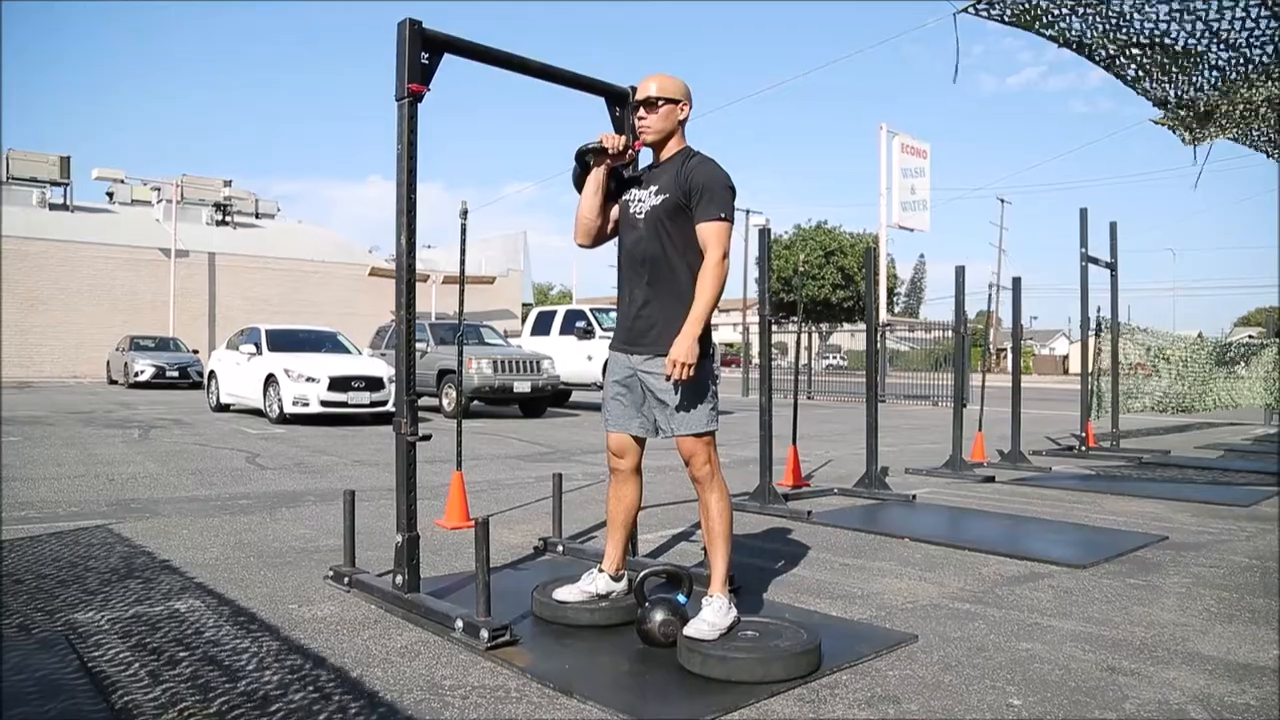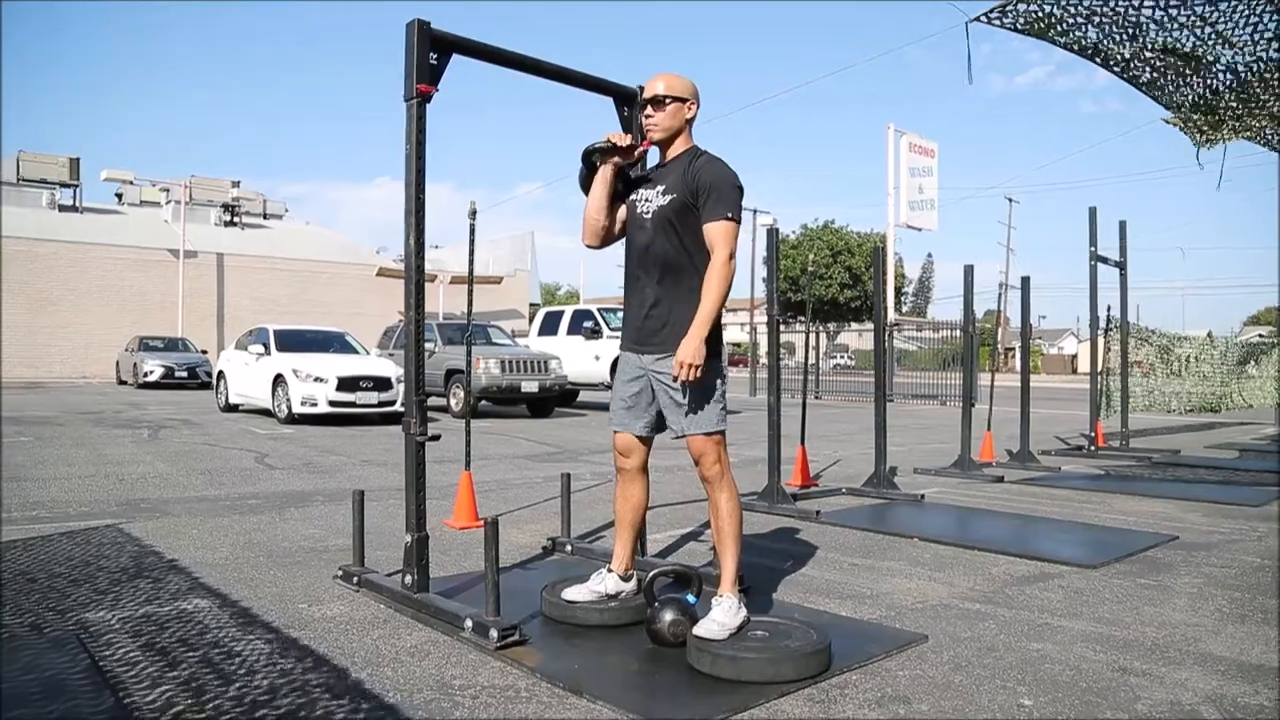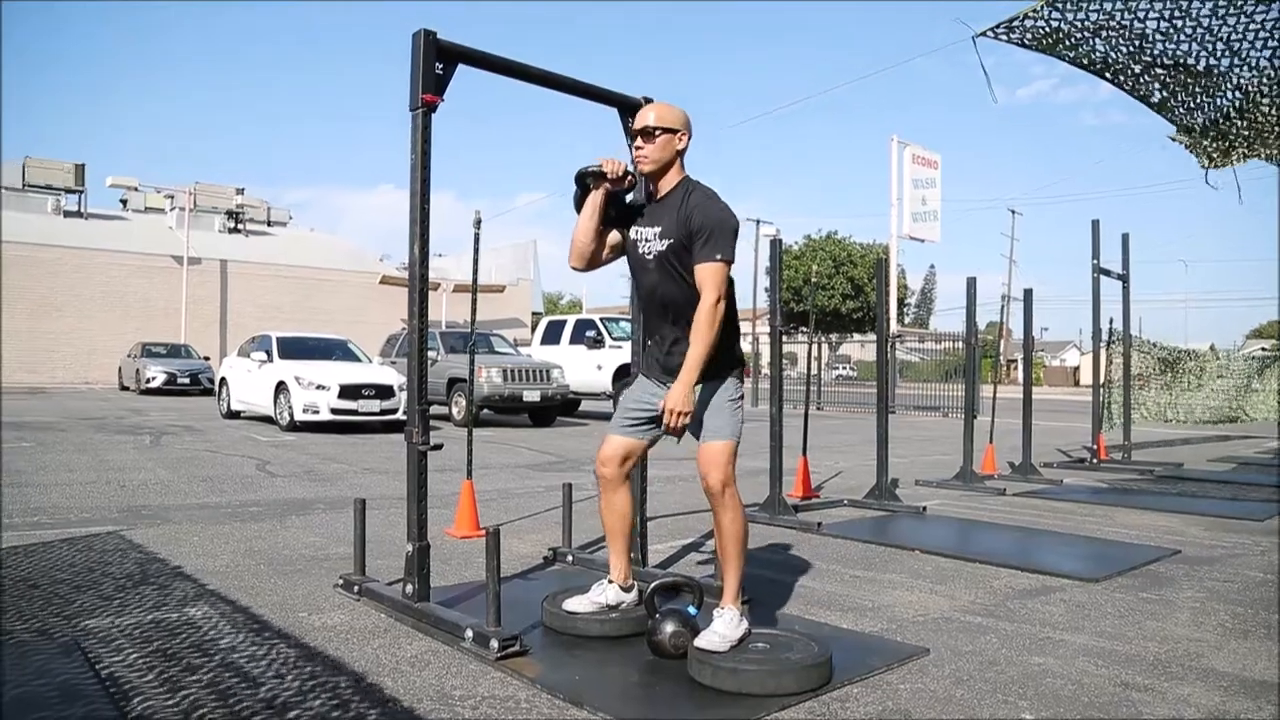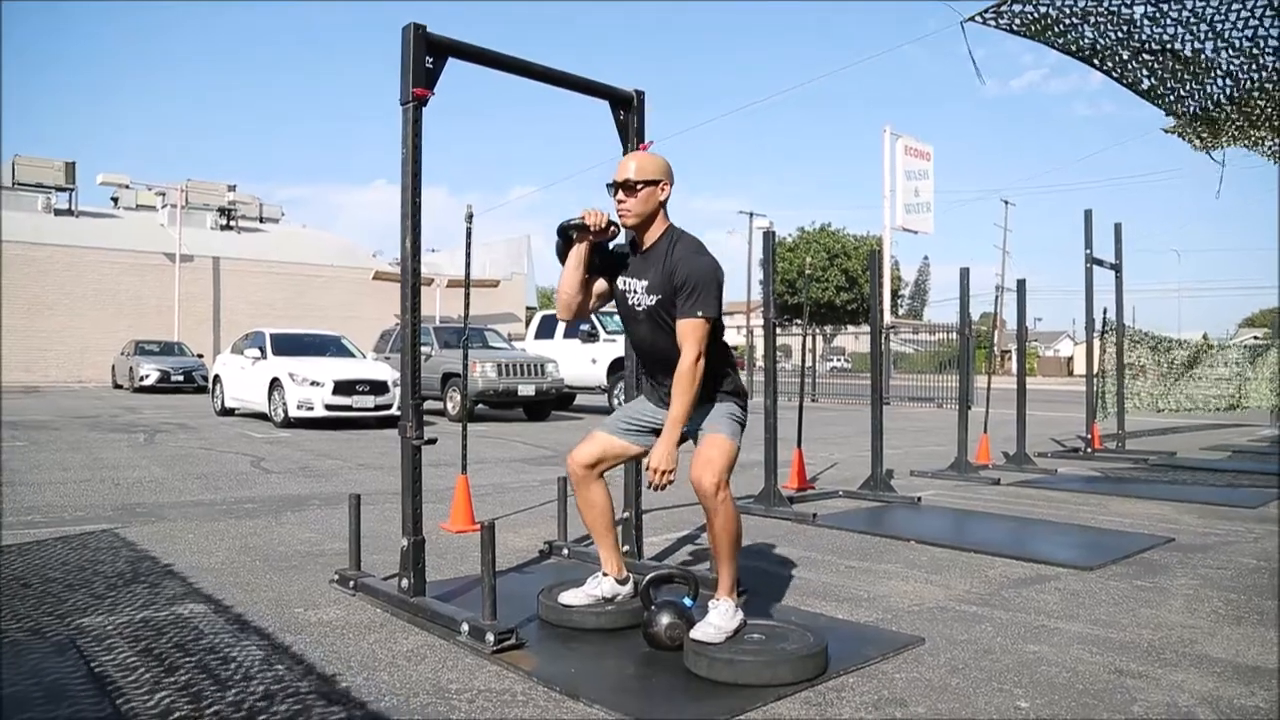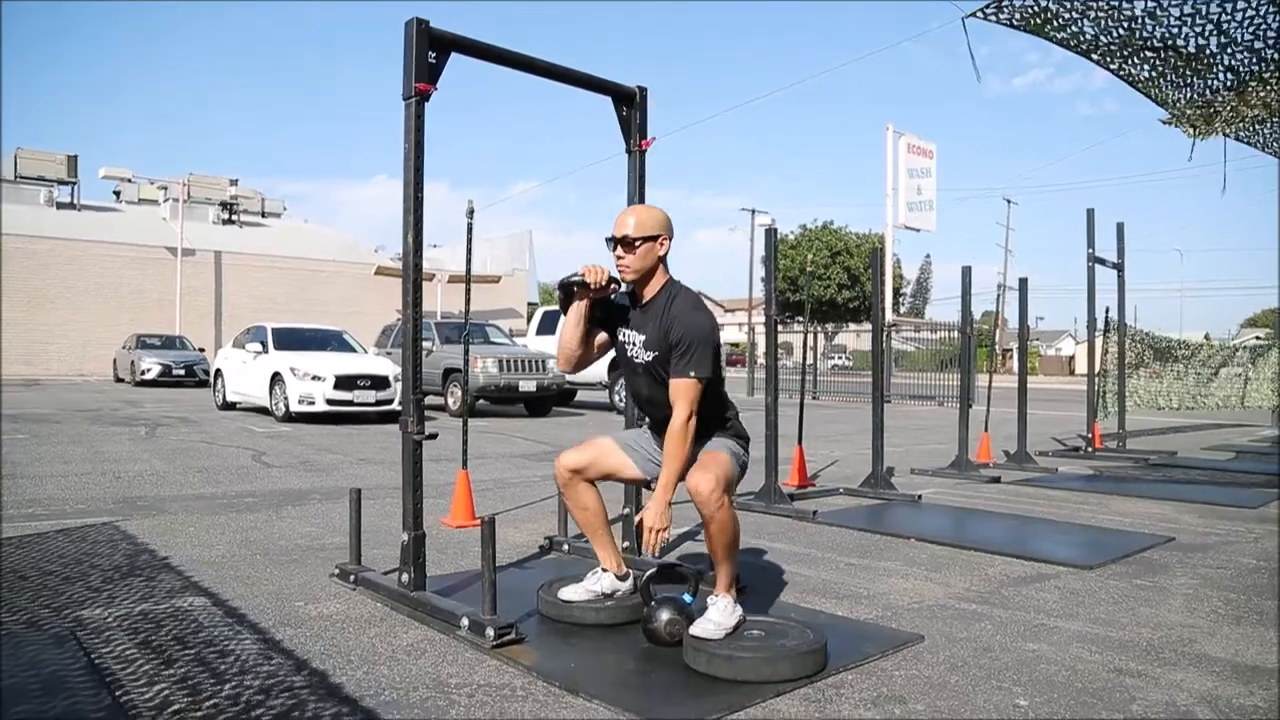
dt=0.3s
person 1, frame 1
left shoulder: (702, 174)
right shoulder: (636, 182)
left elbow: (715, 258)
right elbow: (586, 234)
left wrist: (690, 334)
right wrist: (600, 167)
left hip: (675, 347)
right hip: (627, 346)
left knee: (700, 464)
right knee: (621, 460)
left ankle: (719, 598)
right ankle: (611, 573)
person 1, frame 2
left shoulder: (710, 173)
right shoulder: (643, 181)
left elbow: (721, 258)
right elbow: (595, 235)
left wrist: (697, 337)
right wrist: (609, 167)
left hip: (687, 347)
right hip: (636, 347)
left knee: (710, 463)
right knee: (627, 459)
left ankle: (729, 597)
right ankle: (619, 574)
person 1, frame 3
left shoulder: (704, 208)
right shoulder: (637, 212)
left elbow: (713, 301)
right elbow: (581, 259)
left wrist: (687, 383)
right wrist: (600, 192)
left hip: (711, 372)
right hip: (654, 370)
left knee: (716, 478)
right knee: (609, 465)
left ankle: (731, 610)
right ankle: (619, 585)
person 1, frame 4
left shoulder: (690, 261)
right shoulder: (619, 258)
left elbow: (692, 359)
right elbow: (568, 311)
left wrist: (668, 442)
right wrist: (583, 244)
left hip: (714, 399)
right hip: (656, 398)
left knee: (706, 478)
right knee: (581, 462)
left ankle: (726, 602)
right ankle: (615, 577)
person 1, frame 5
left shoulder: (688, 316)
right shoulder: (620, 307)
left elbow: (685, 417)
right elbow: (569, 362)
left wrist: (660, 500)
right wrist: (582, 301)
left hip: (714, 438)
right hip: (657, 436)
left knee: (704, 486)
right knee: (569, 466)
left ankle: (725, 598)
right ankle: (614, 573)
